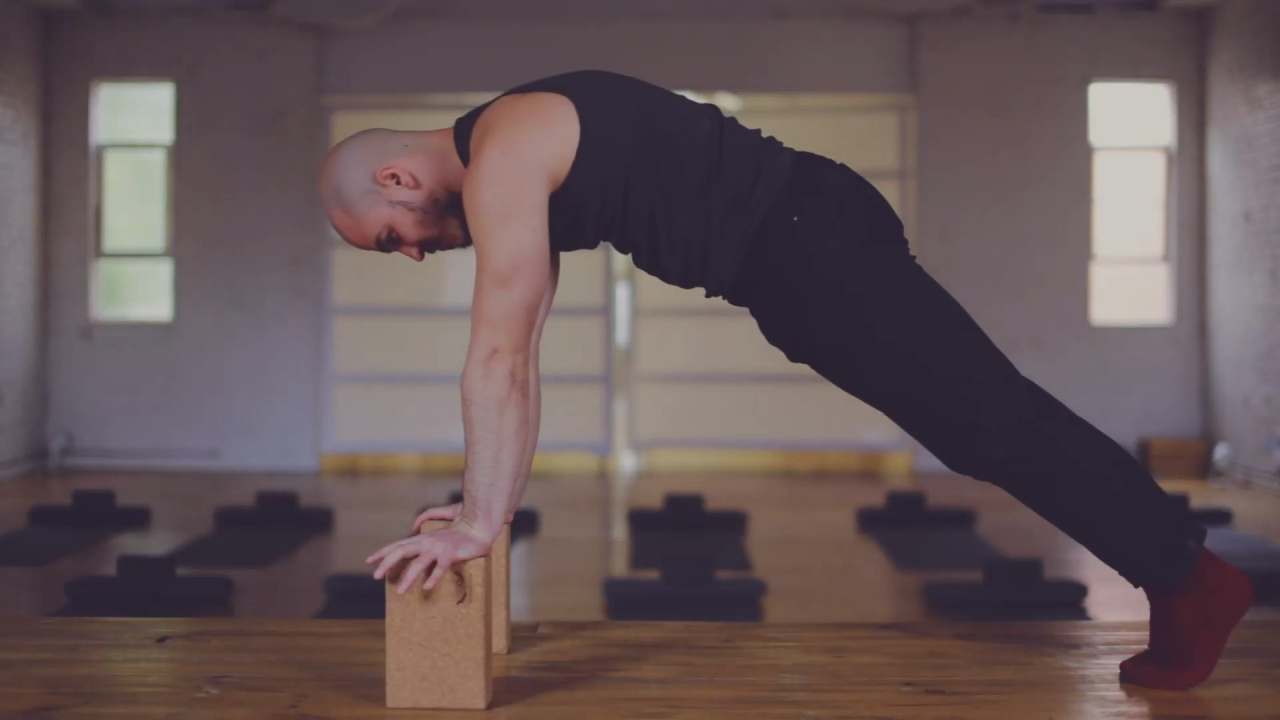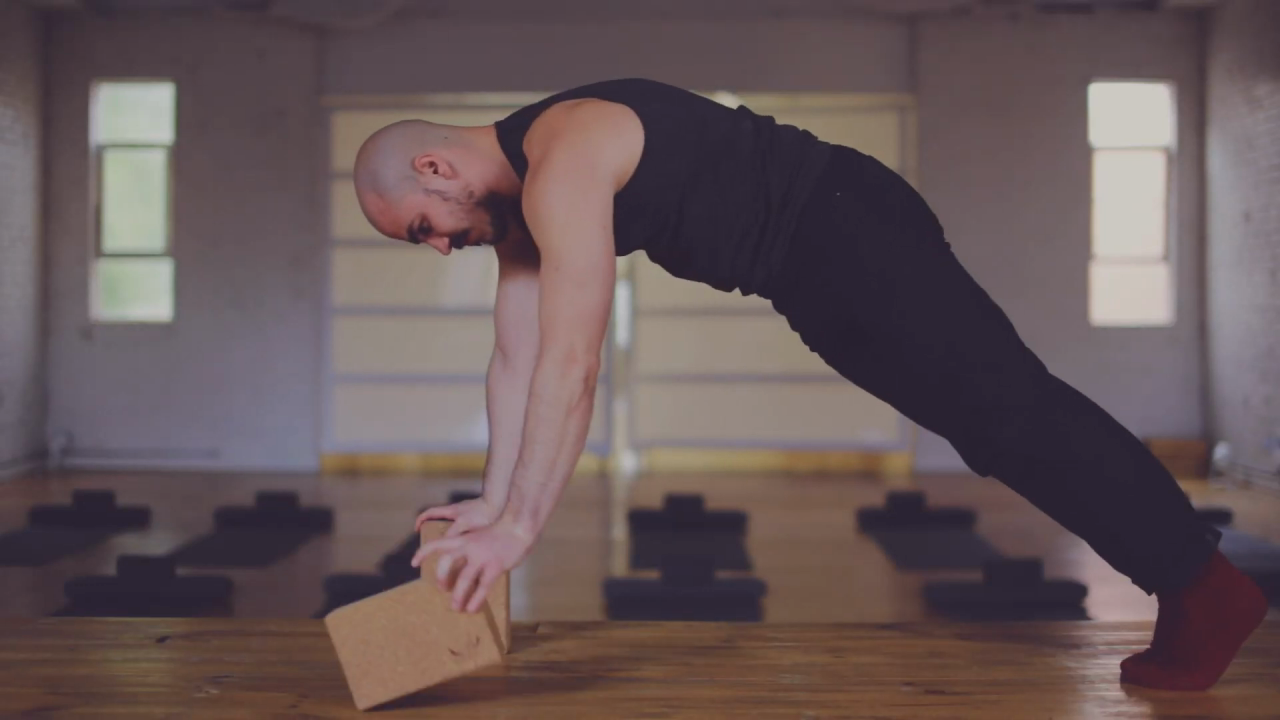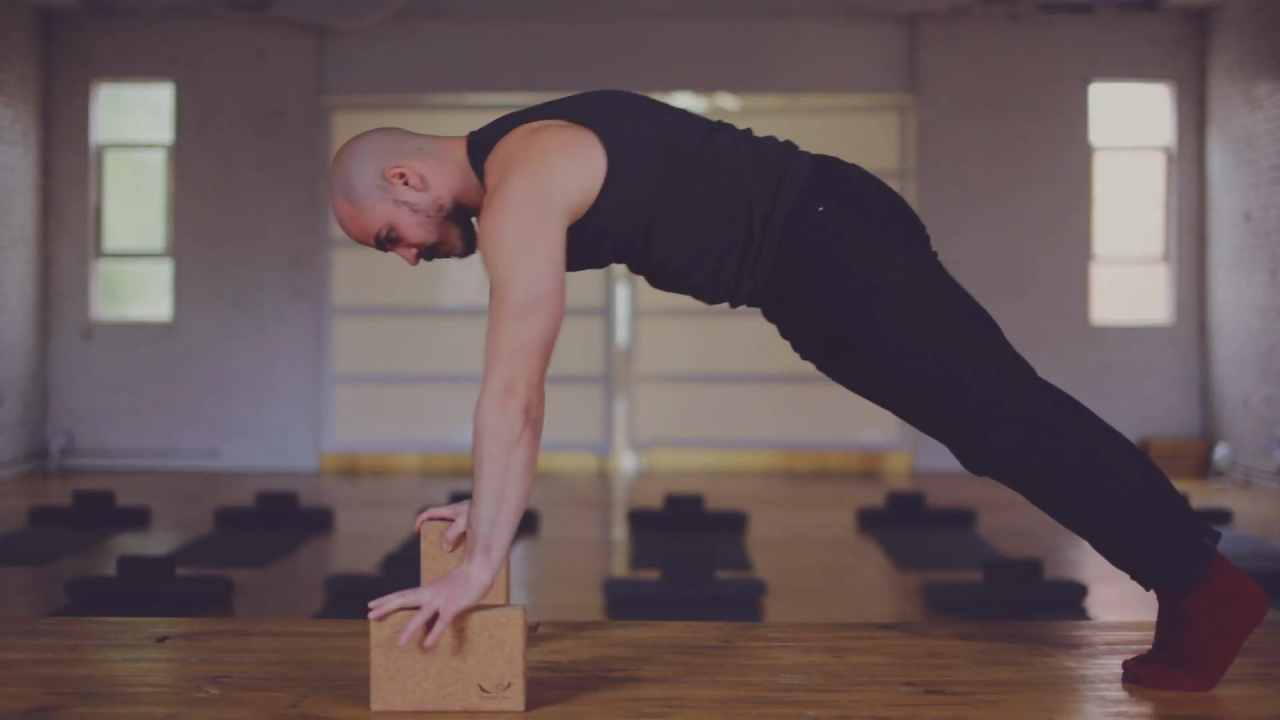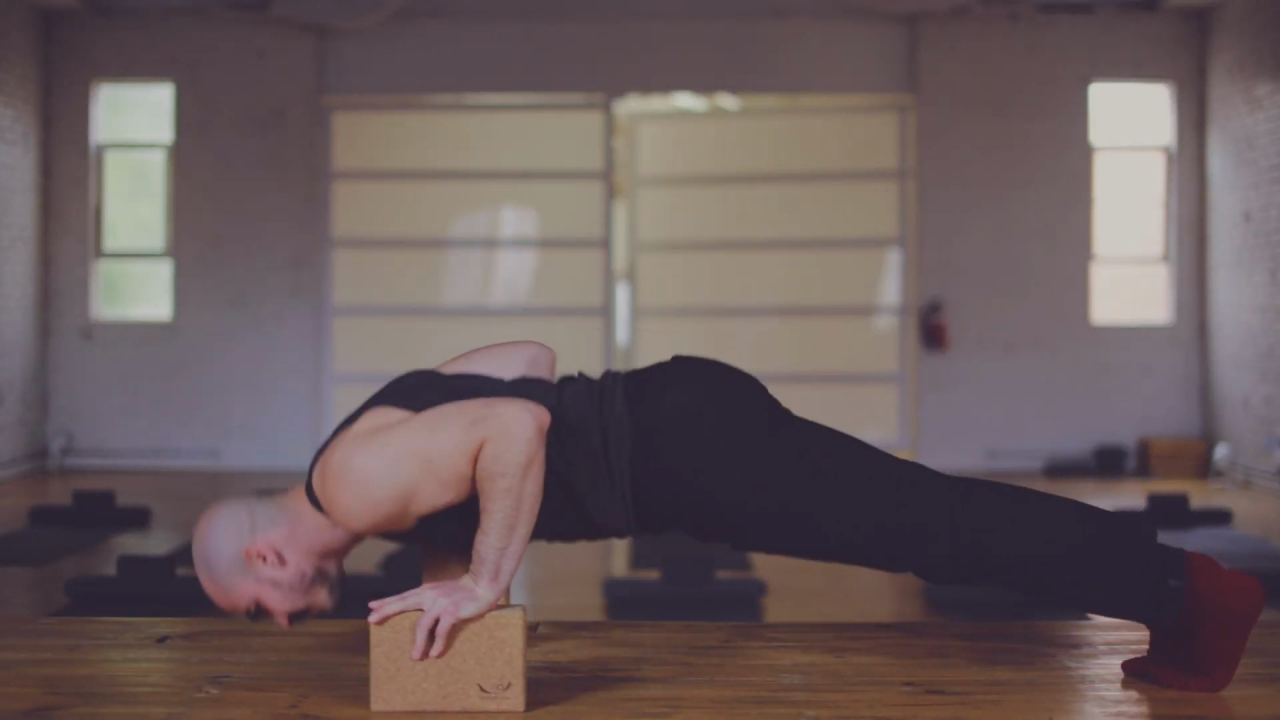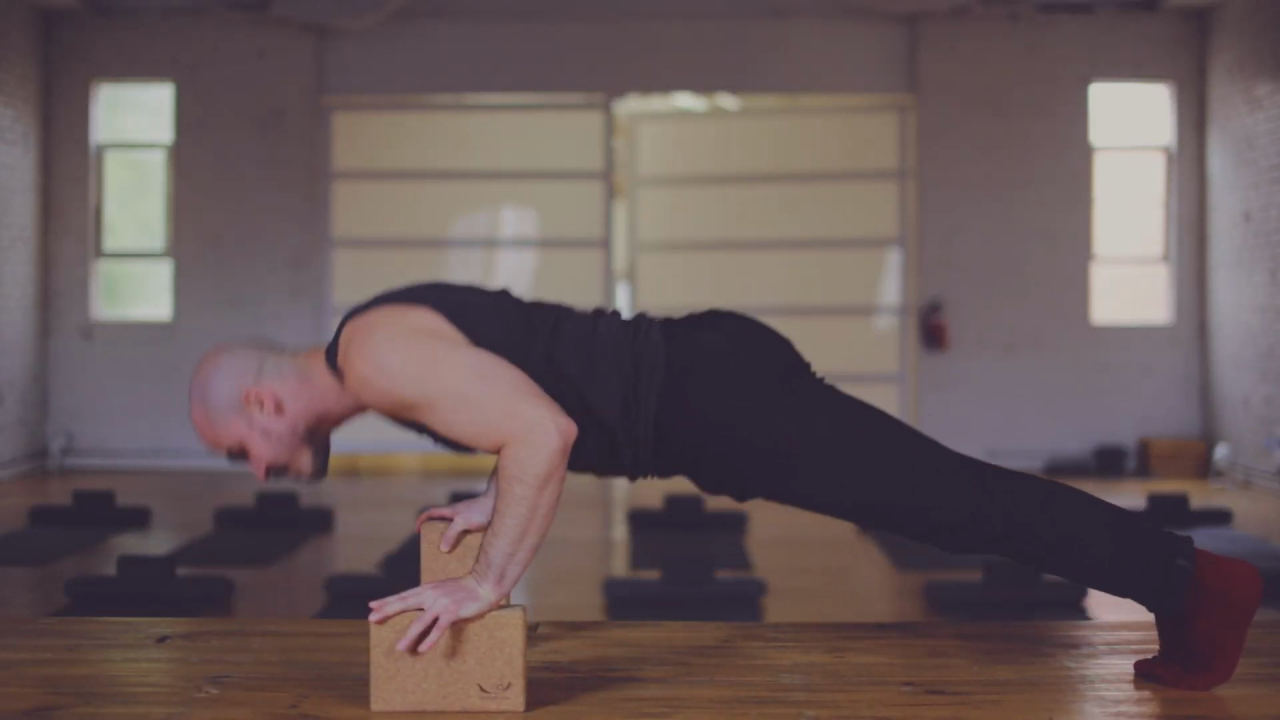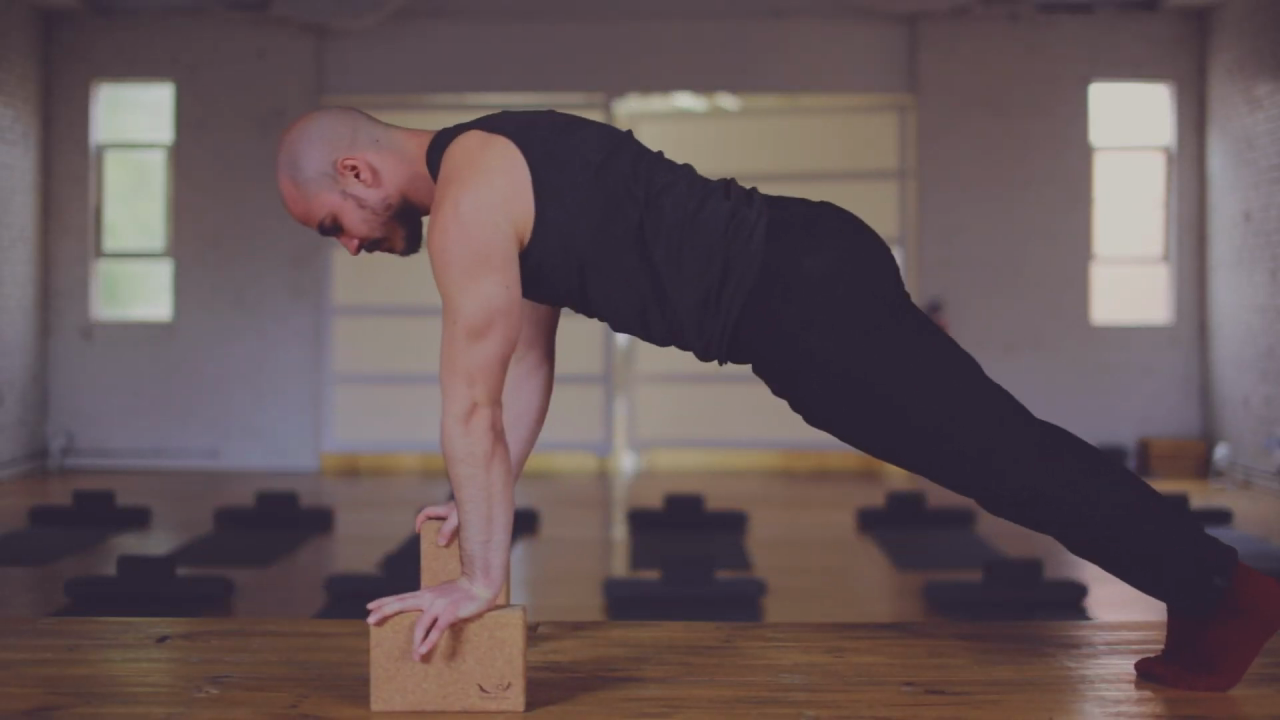
dt=0.7s
person 1, frame 1
left shoulder: (501, 160)
right shoulder: (507, 176)
left elbow: (497, 355)
right elbow: (517, 354)
left wrist: (479, 523)
right wrist: (491, 502)
left hip: (808, 240)
right hip: (793, 250)
left knee: (990, 418)
right knee: (980, 422)
left ankle: (1190, 577)
right ankle: (1175, 580)
person 1, frame 2
left shoulder: (562, 165)
right shoulder: (518, 192)
left elbow: (571, 363)
right elbow: (518, 355)
left wrist: (516, 529)
right wrist: (495, 501)
left hip: (846, 229)
right hip: (814, 263)
left knee: (1015, 414)
right knee: (999, 424)
left ankle: (1205, 586)
right ankle: (1189, 589)
person 1, frame 3
left shoulder: (519, 191)
right shoulder: (510, 180)
left elbow: (511, 386)
right elbow: (521, 362)
left wrist: (483, 566)
right wrist: (492, 499)
left hip: (827, 238)
right hip: (810, 250)
left knee: (1010, 418)
right knee: (996, 423)
left ankle: (1206, 590)
right ankle: (1190, 604)
person 1, frame 4
left shoulder: (352, 476)
right shoulder: (373, 441)
left elbow: (521, 426)
right elbow: (533, 358)
left wrist: (484, 582)
left hip: (689, 454)
right hip: (681, 418)
left knee: (942, 531)
right knee: (941, 519)
left ankle: (1191, 595)
right ankle: (1172, 589)
person 1, frame 5
left shoulder: (378, 356)
right shoulder: (392, 331)
left elbow: (550, 436)
left wrist: (486, 584)
right wrist: (506, 500)
left hip: (713, 399)
right hip: (706, 381)
left knee: (960, 505)
right knee: (953, 501)
left ankle: (1196, 587)
right ankle: (1177, 584)
person 1, frame 6
left shoulder: (469, 202)
right shoulder: (494, 170)
left elbow: (471, 403)
right elbow: (527, 357)
left wrist: (479, 578)
right wrist: (487, 502)
left hip: (800, 301)
right hip: (802, 270)
left knee: (1001, 462)
right knee: (1001, 450)
